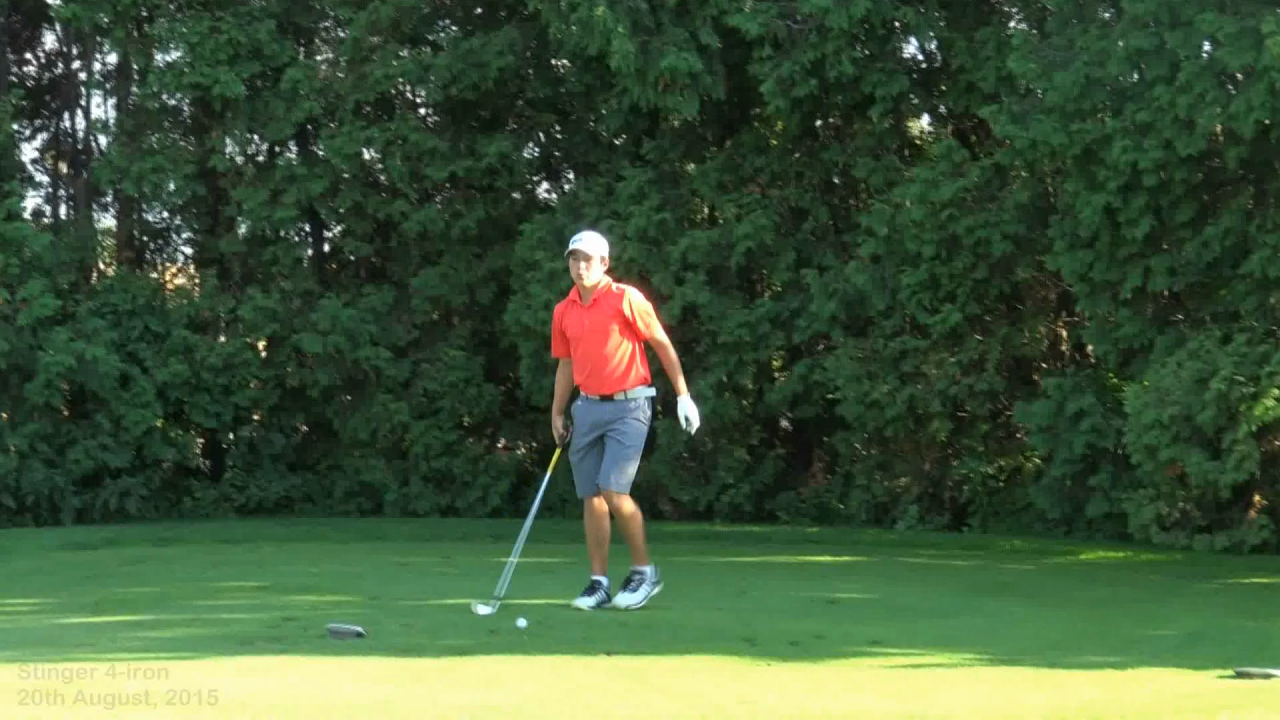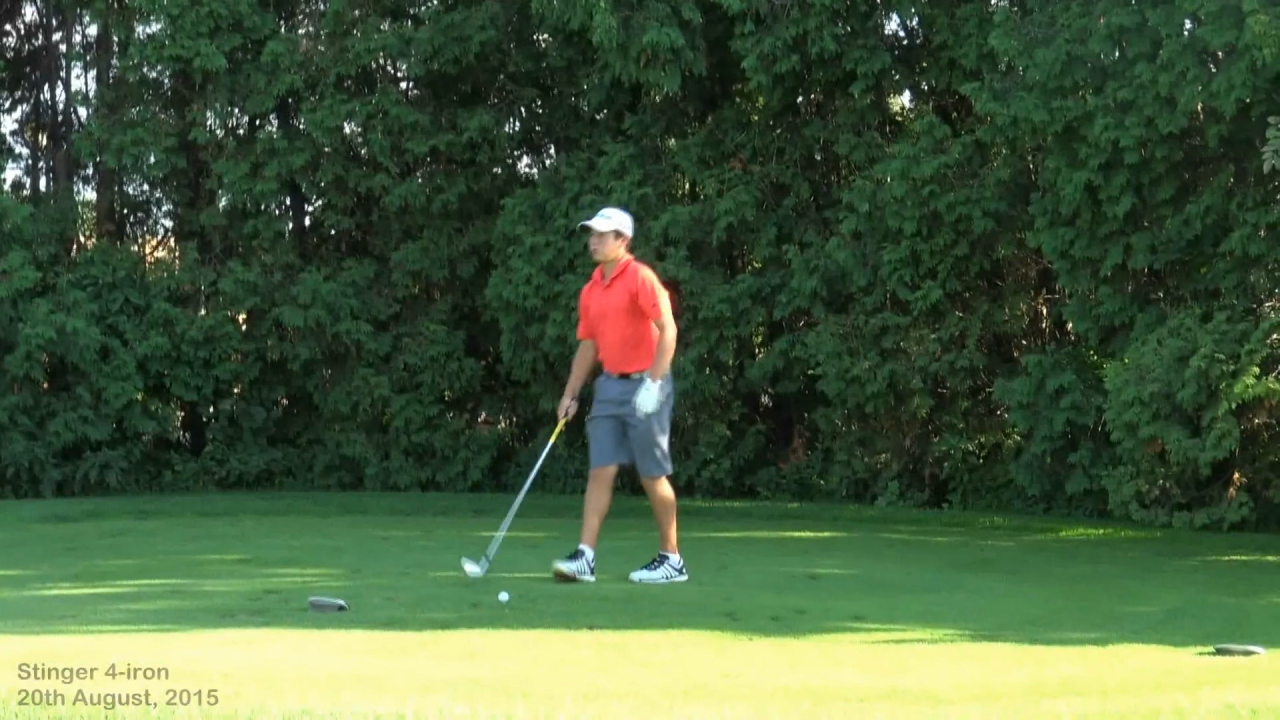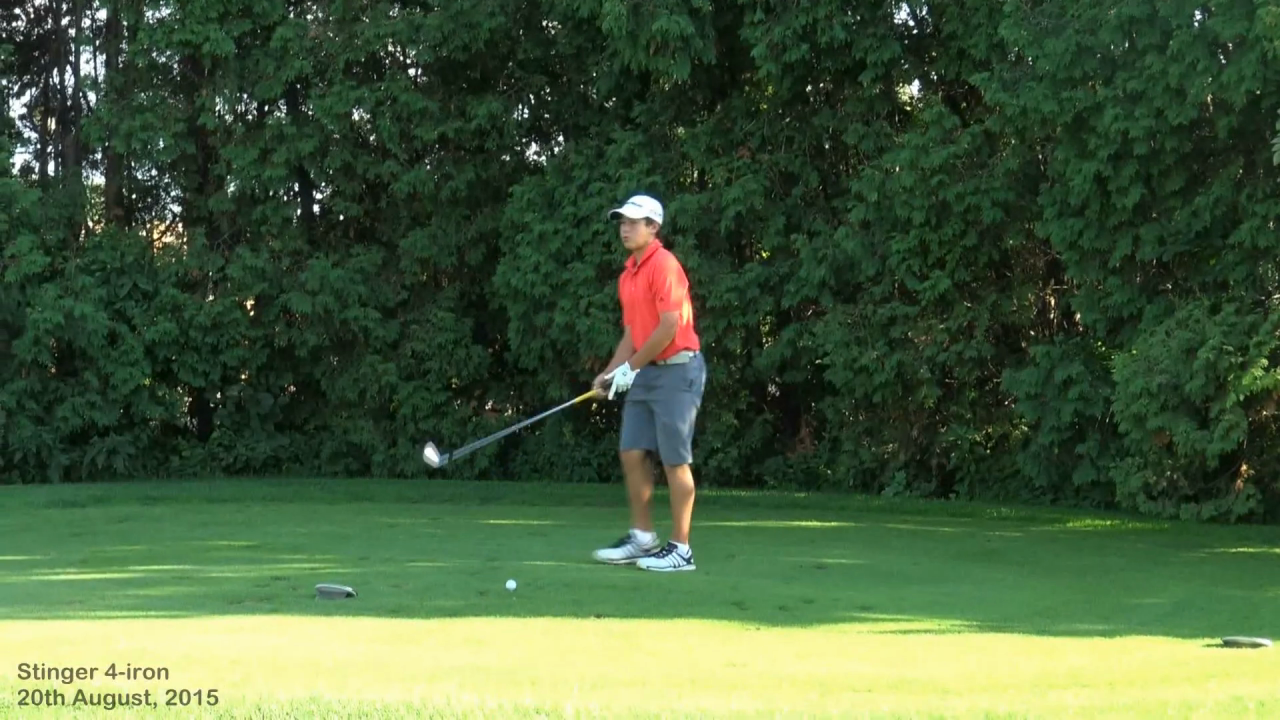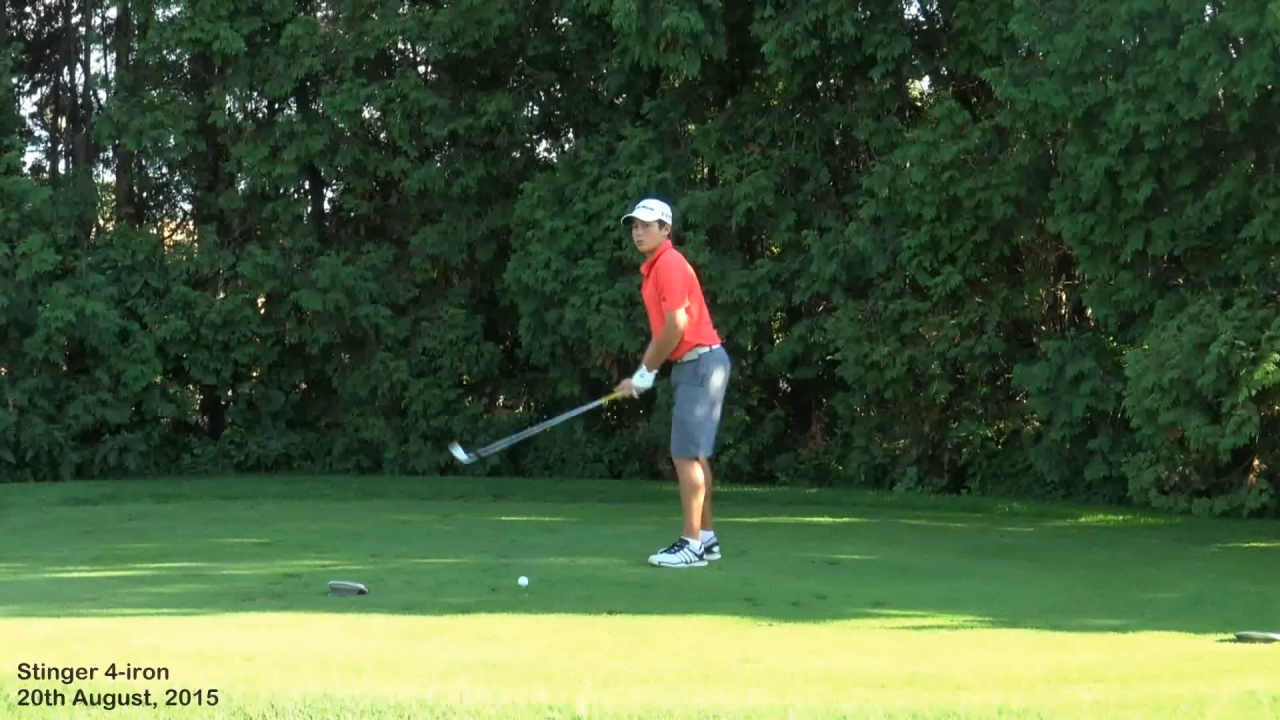
dt=0.3s
person 1, frame 1
left shoulder: (626, 298)
right shoulder: (562, 311)
left elbow: (662, 344)
left wrist: (683, 395)
right wrist: (557, 414)
left hip: (628, 406)
right hip: (587, 408)
left knee: (613, 492)
right knee: (591, 498)
left ankle: (644, 571)
right ankle: (598, 582)
person 1, frame 2
left shoulder: (641, 278)
right shoulder: (589, 291)
left elbow: (668, 331)
right elbow: (587, 346)
left wrist: (652, 384)
right wrist: (570, 395)
left hip: (646, 388)
right hip: (610, 387)
left knee: (653, 474)
right knee: (600, 471)
left ankle: (671, 559)
right ankle: (585, 556)
person 1, frame 3
left shoulder: (664, 265)
right shoulder: (627, 275)
left elbow: (670, 326)
left wrist: (629, 368)
right wrist: (611, 372)
left hip: (677, 370)
right hip: (646, 374)
left knee: (674, 461)
right knee: (631, 453)
left ankle: (679, 549)
right ankle: (642, 537)
person 1, frame 4
left shoulder: (670, 265)
right shoulder: (653, 271)
left elbow: (675, 328)
left wrist: (646, 371)
right wrist: (639, 375)
left hip: (702, 364)
right hip: (691, 366)
left knee: (686, 455)
right knee: (692, 455)
left ankle: (691, 545)
right ankle: (705, 536)
